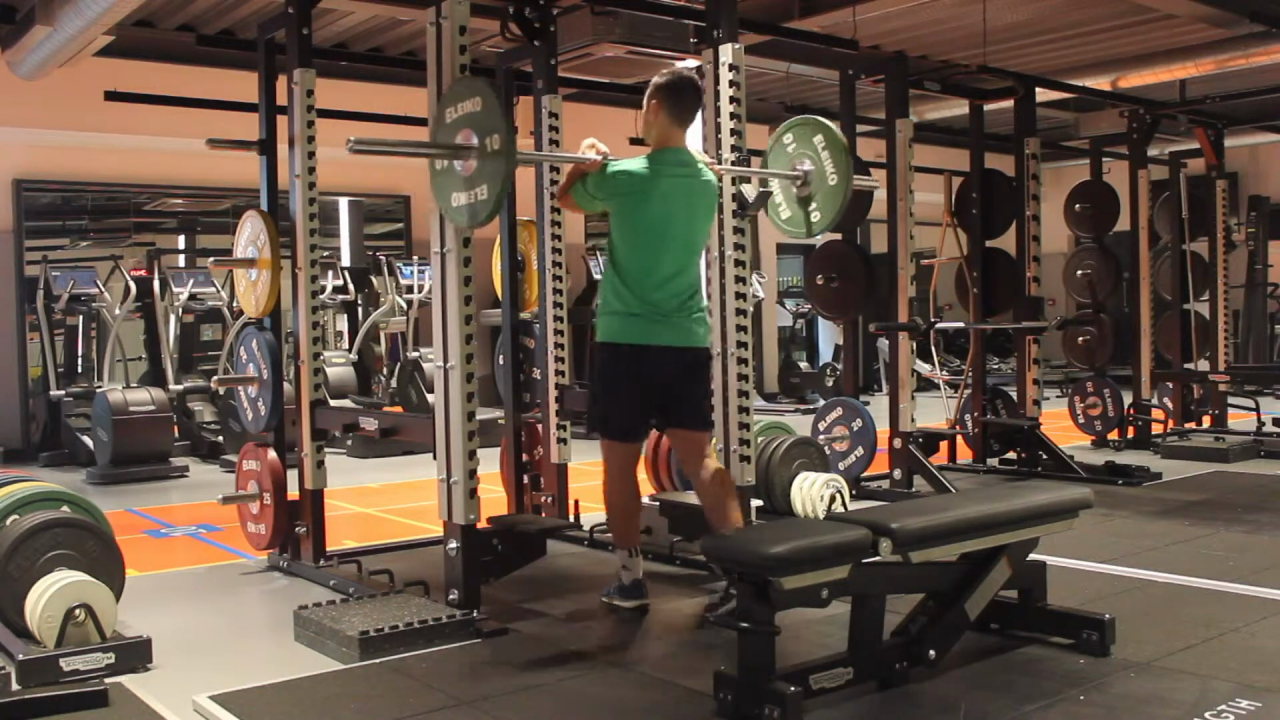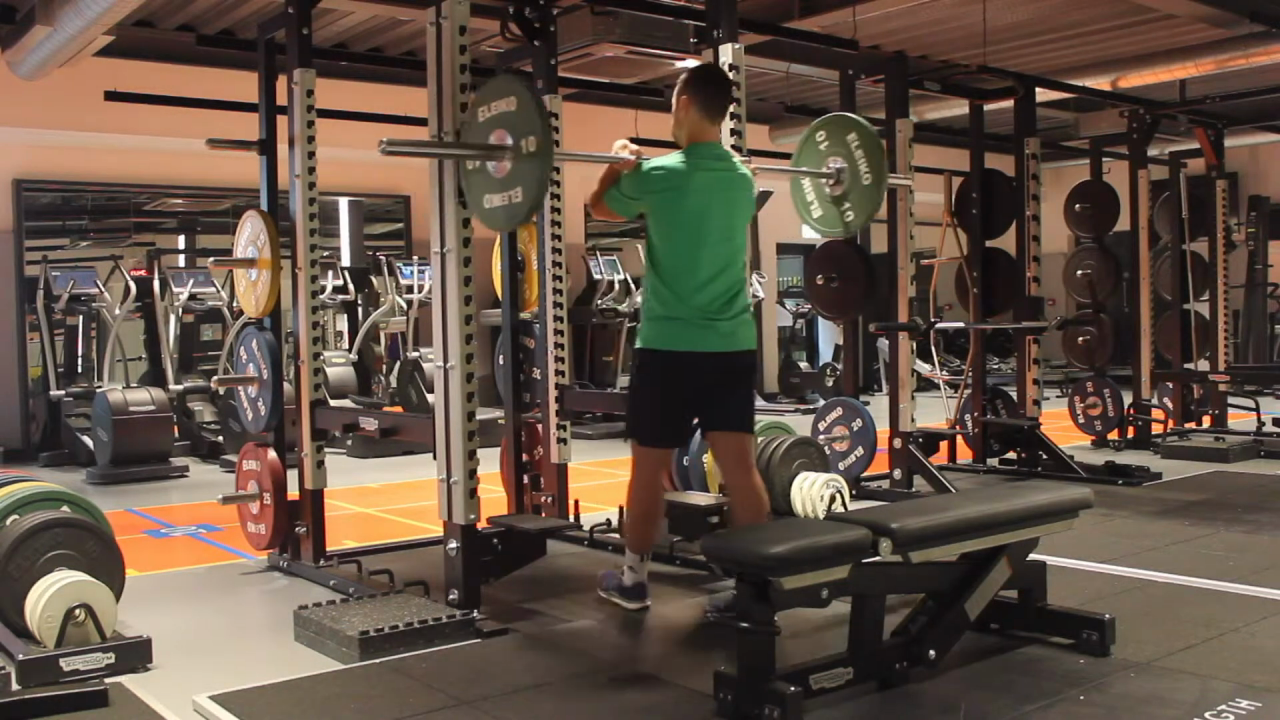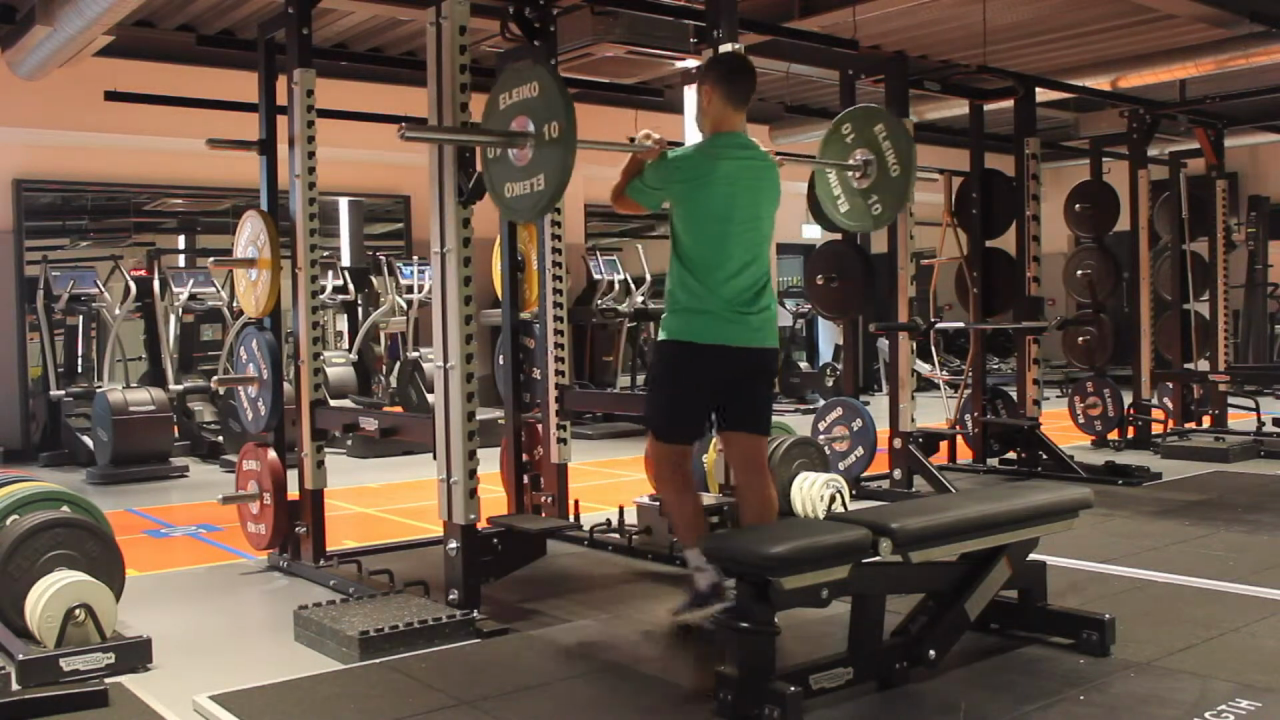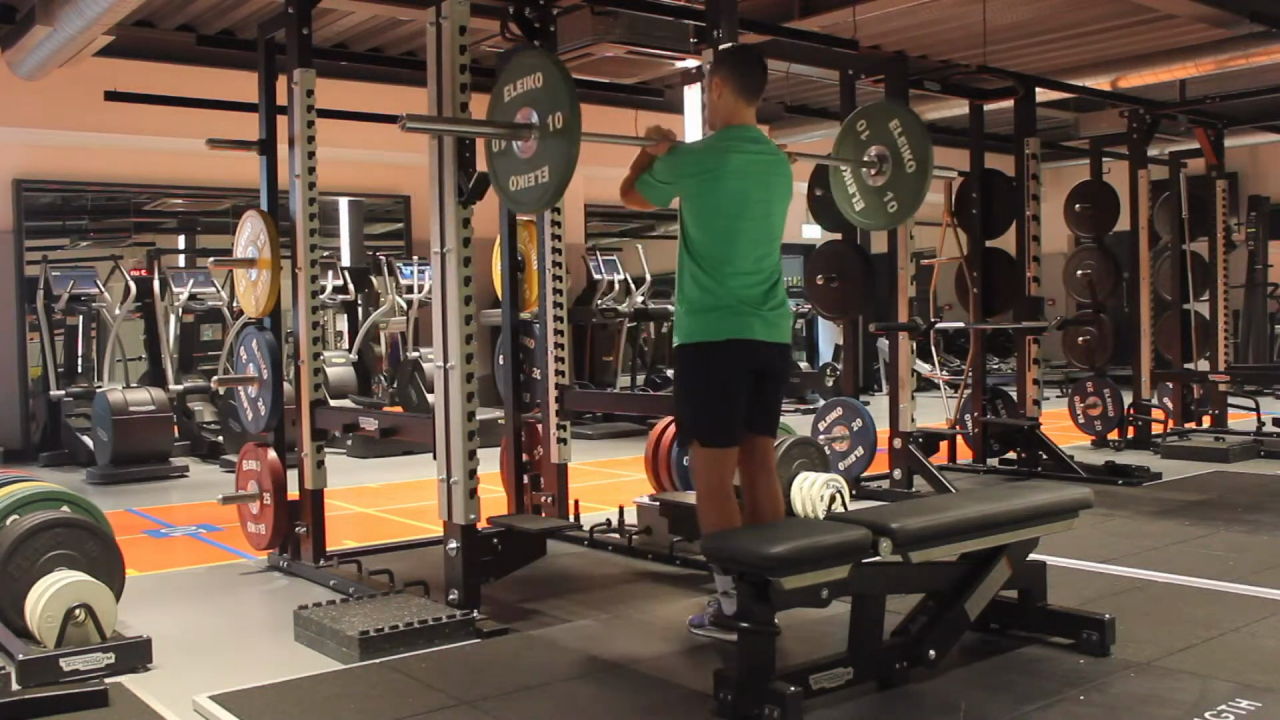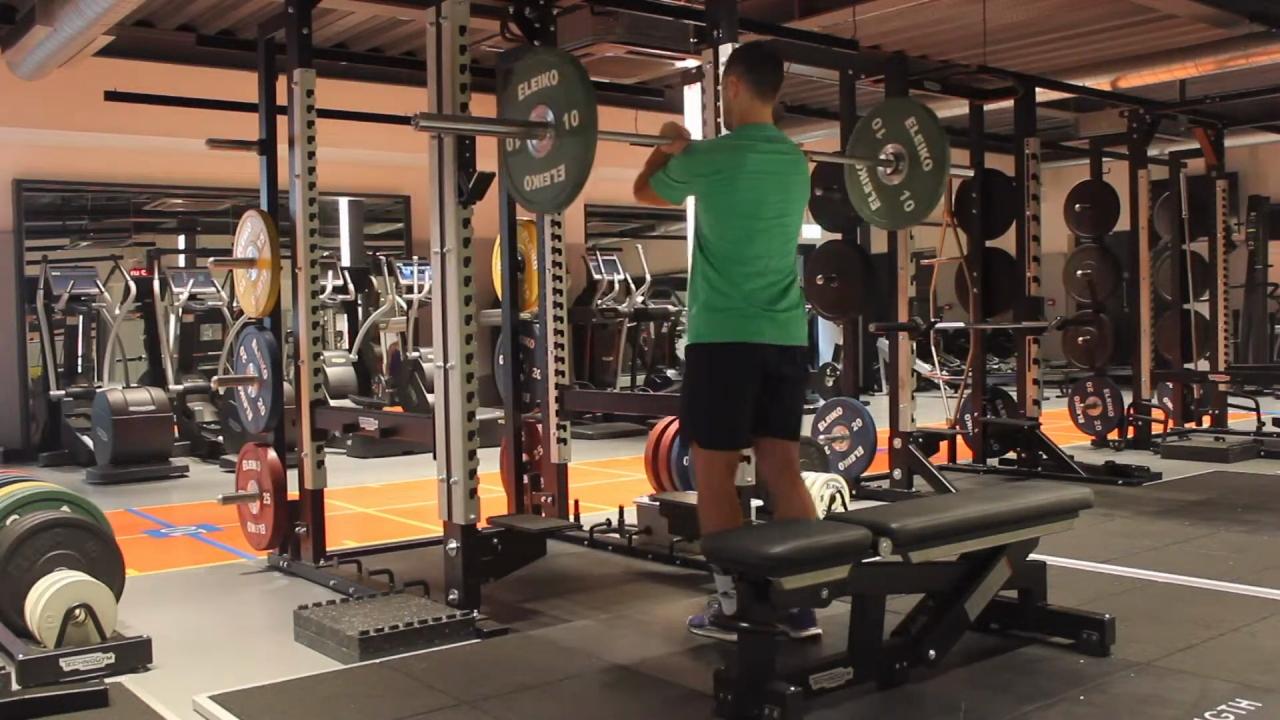
dt=0.3s
person 1, frame 1
left shoulder: (623, 177)
right shoulder: (707, 182)
left elbow: (567, 199)
left wrist: (585, 162)
right wrist: (697, 161)
left hip: (627, 341)
right hip: (689, 341)
left knee: (621, 463)
right knee: (700, 458)
left ankle: (630, 578)
person 1, frame 2
left shoulder: (658, 175)
right shoulder: (743, 178)
left elbow: (599, 207)
left wrist: (618, 165)
left hip: (668, 344)
right hip: (733, 344)
left knee: (649, 467)
right knee: (739, 465)
left ankle: (632, 580)
person 1, frame 3
left shoulder: (684, 163)
right shoulder: (768, 169)
left elbow: (623, 199)
left wrist: (643, 155)
left hip: (693, 337)
right hip: (756, 339)
left knee: (667, 459)
right knee: (750, 465)
left ankle: (706, 576)
person 1, frame 4
left shoulder: (693, 158)
right shoulder: (780, 163)
left elbow: (631, 194)
left wrist: (653, 147)
left hip: (713, 335)
right hip: (771, 334)
left knee: (713, 472)
right knee: (758, 462)
left ankle: (731, 605)
person 1, frame 5
left shoulder: (708, 157)
right shoulder: (797, 162)
left elbow: (645, 192)
left wrist: (668, 147)
left hip: (723, 337)
right hip: (785, 337)
left knee: (716, 473)
right knee: (783, 468)
left ankle: (732, 607)
right ankle: (800, 603)
